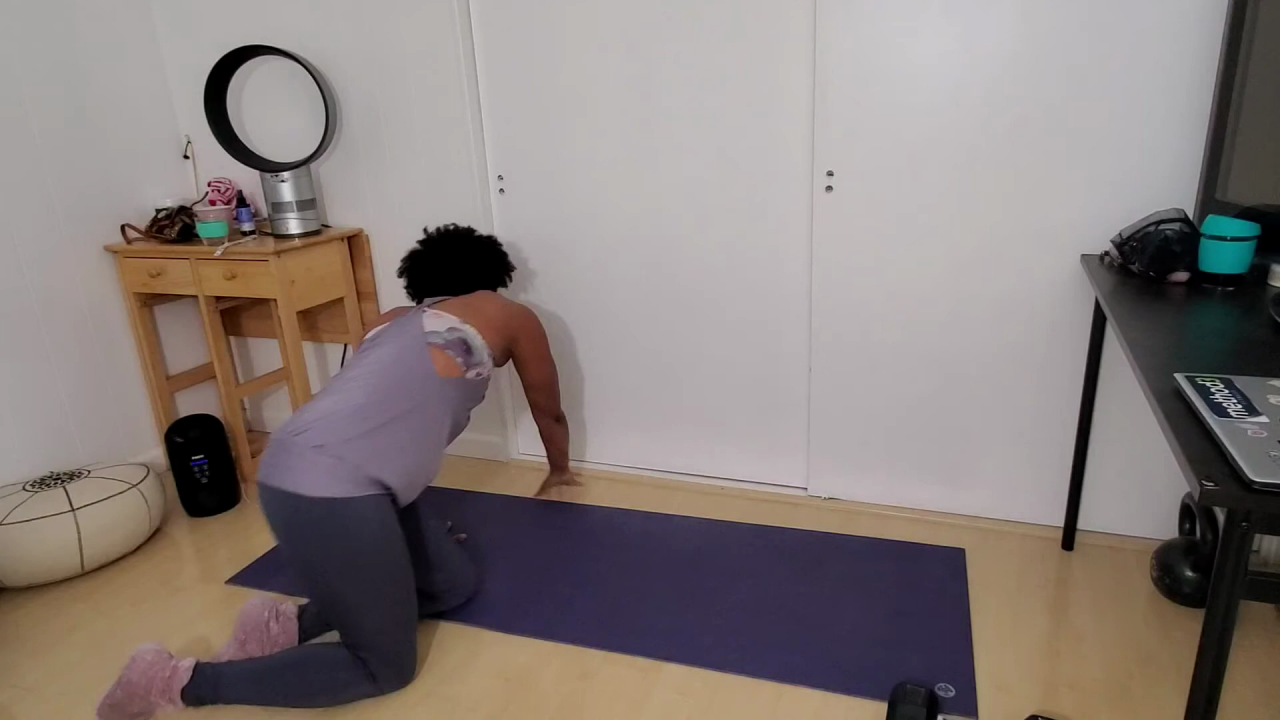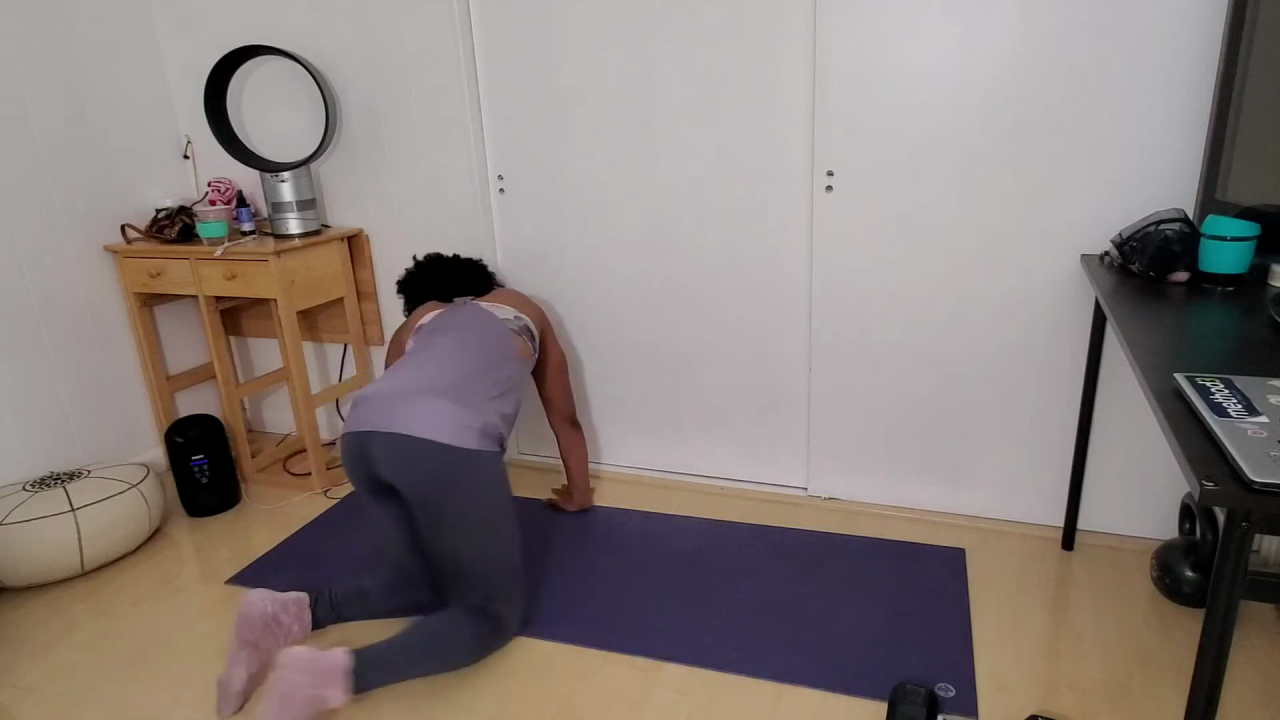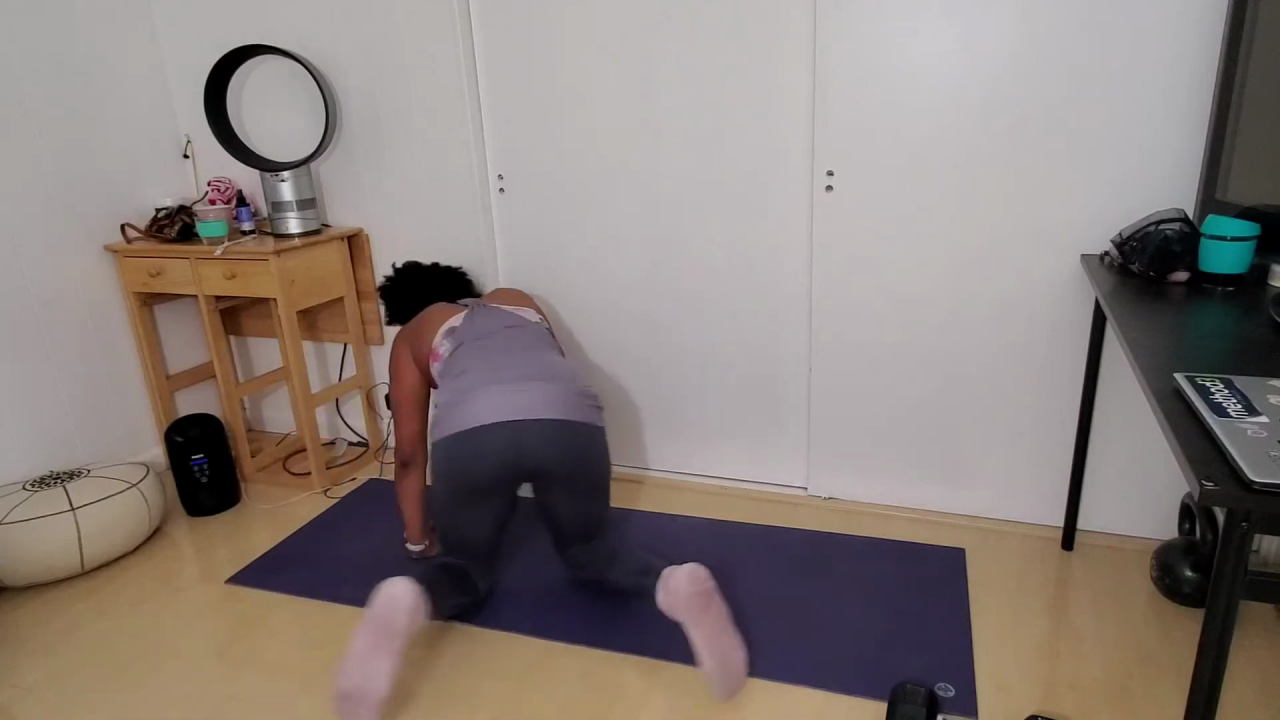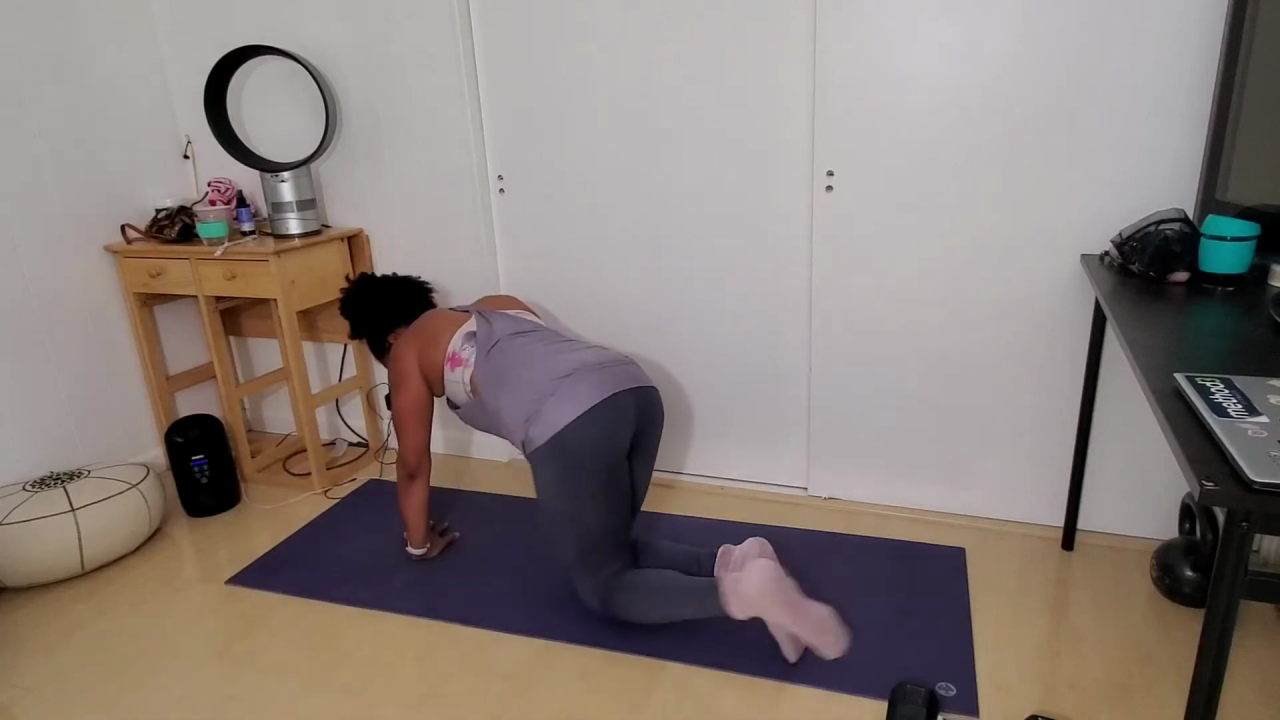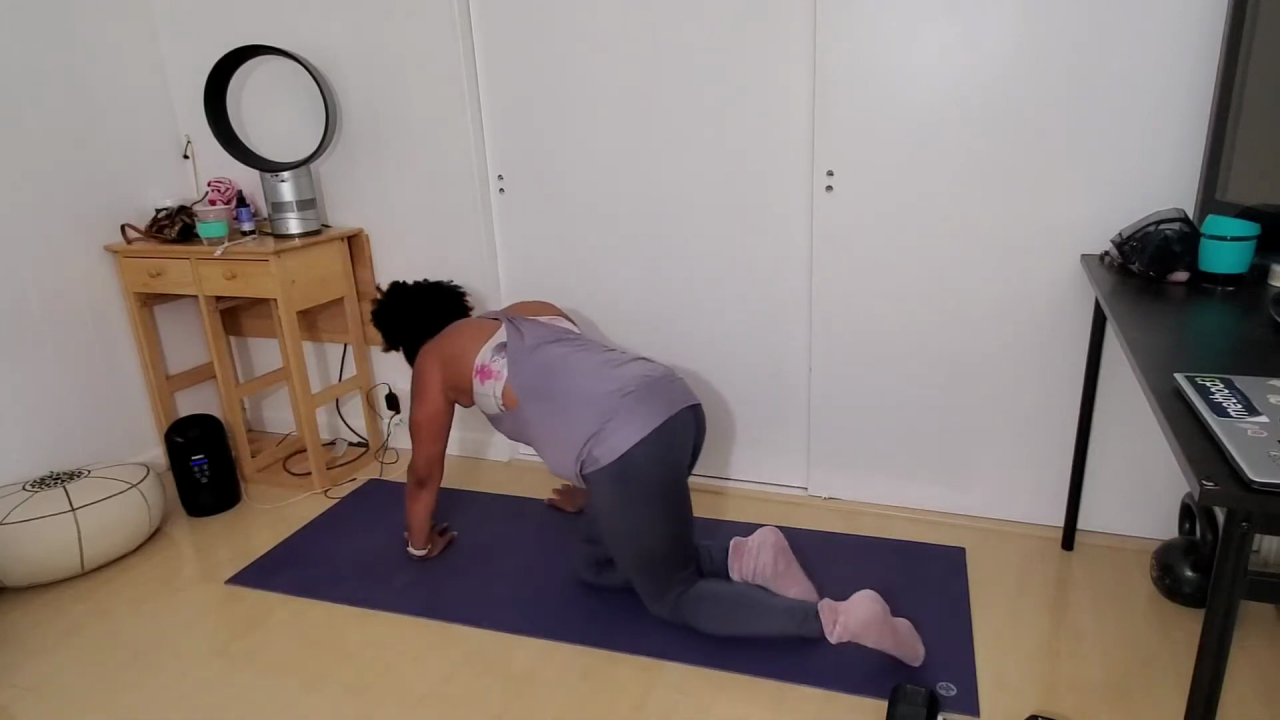
dt=0.4s
person 1, frame 1
left shoulder: (392, 320)
right shoulder: (508, 315)
right elbow: (549, 412)
left wrist: (420, 533)
right wrist: (560, 470)
left hip: (293, 466)
right hip: (332, 493)
left knee: (454, 584)
right knee: (384, 667)
left ankle: (288, 621)
person 1, frame 2
left shoulder: (412, 324)
right shoulder: (523, 309)
right elbow: (565, 417)
left wrist: (415, 524)
right wrist: (579, 492)
left hip: (363, 431)
right hip: (451, 440)
left knee: (442, 580)
right knee: (491, 615)
left ankle: (290, 612)
right ankle: (334, 674)
person 1, frame 3
left shoulder: (410, 337)
right shoulder: (520, 301)
left elbow: (407, 455)
left wrist: (417, 536)
right wrist: (559, 491)
left hip: (469, 429)
right hip: (569, 418)
left knee: (460, 570)
right knee: (588, 551)
left ankle: (408, 602)
right ankle: (676, 585)
person 1, frame 4
left shoulder: (409, 348)
right shoulder: (500, 303)
left elbow: (414, 466)
left wrist: (420, 540)
right wrist: (563, 498)
left hip: (571, 419)
right hip: (631, 389)
left knee: (605, 590)
right knee: (599, 550)
left ankle: (747, 590)
right ankle: (733, 562)
person 1, frame 5
left shoulder: (434, 359)
right shoulder: (530, 310)
left elbow: (424, 473)
left wrist: (420, 541)
right wrist: (579, 492)
left hip: (629, 445)
right hip: (675, 402)
left knee: (671, 597)
right knee: (600, 567)
left ankle: (838, 617)
right ankle: (747, 553)
